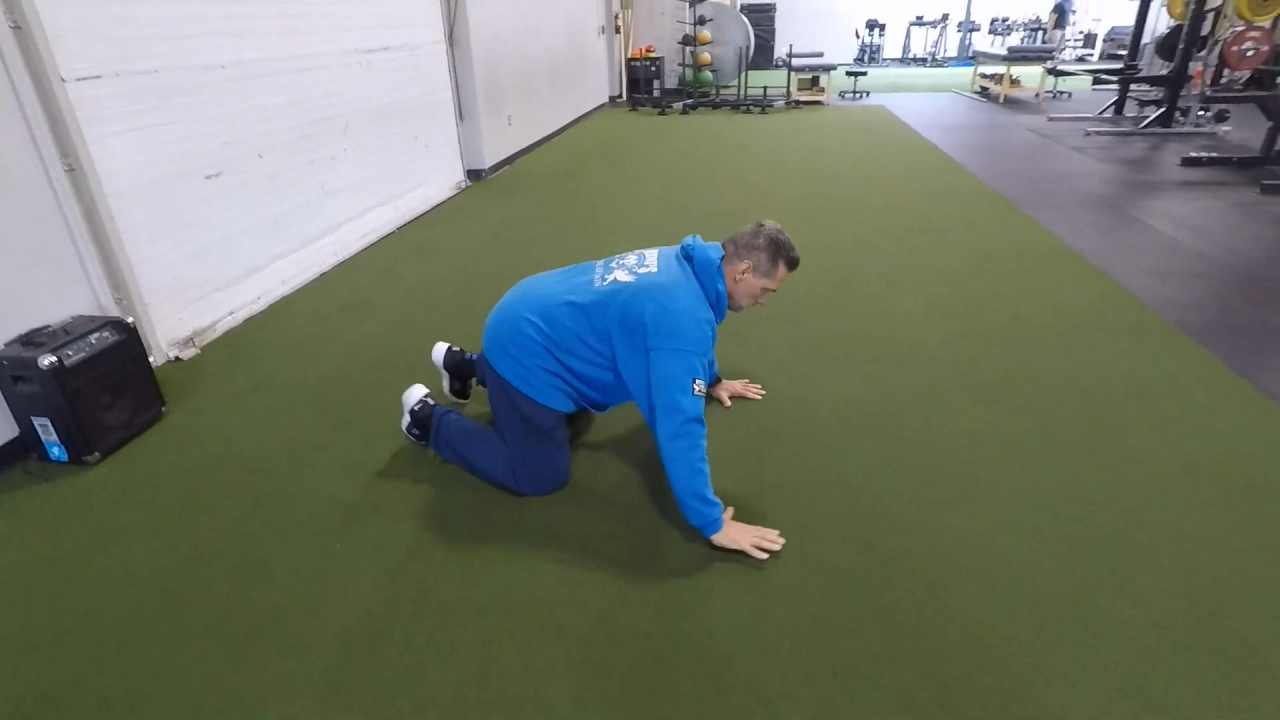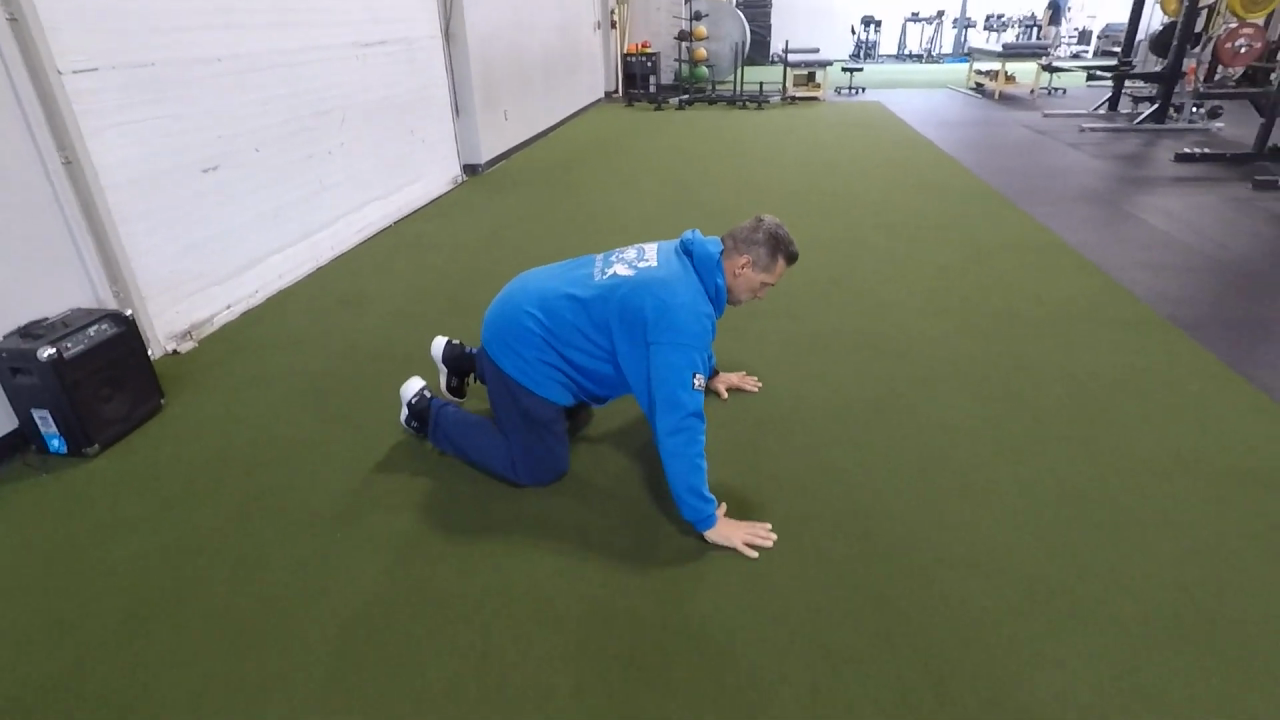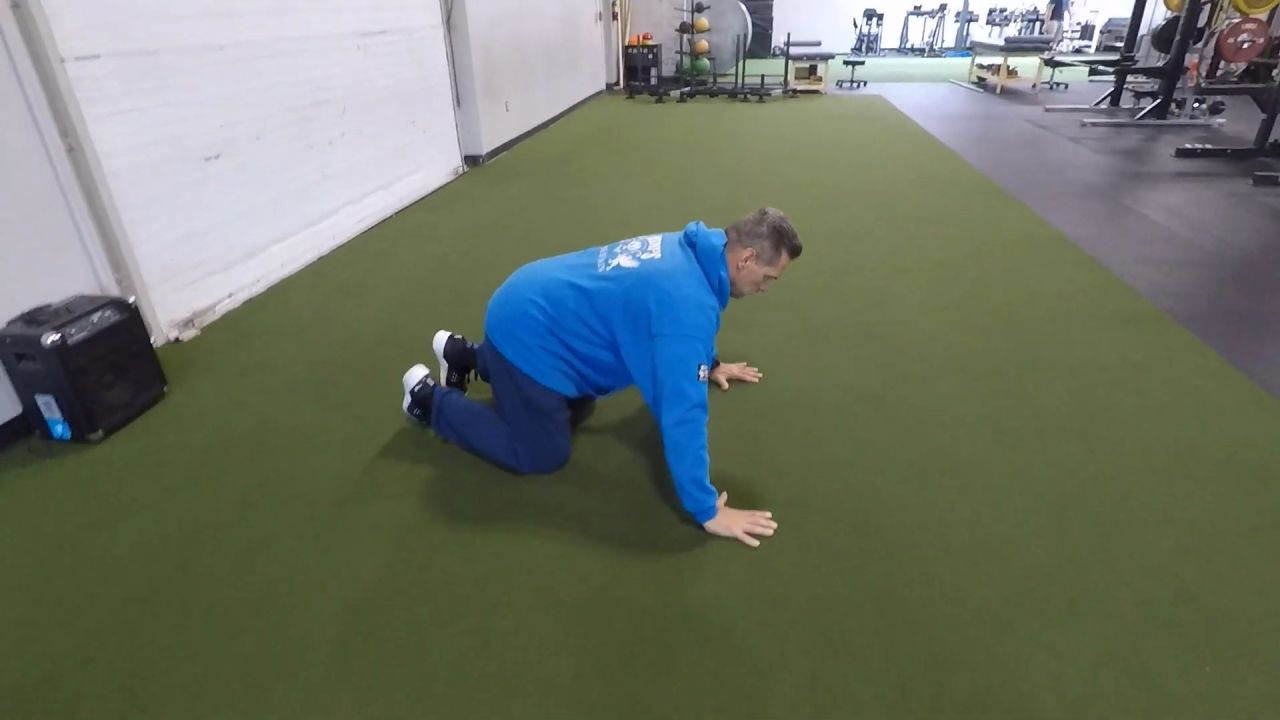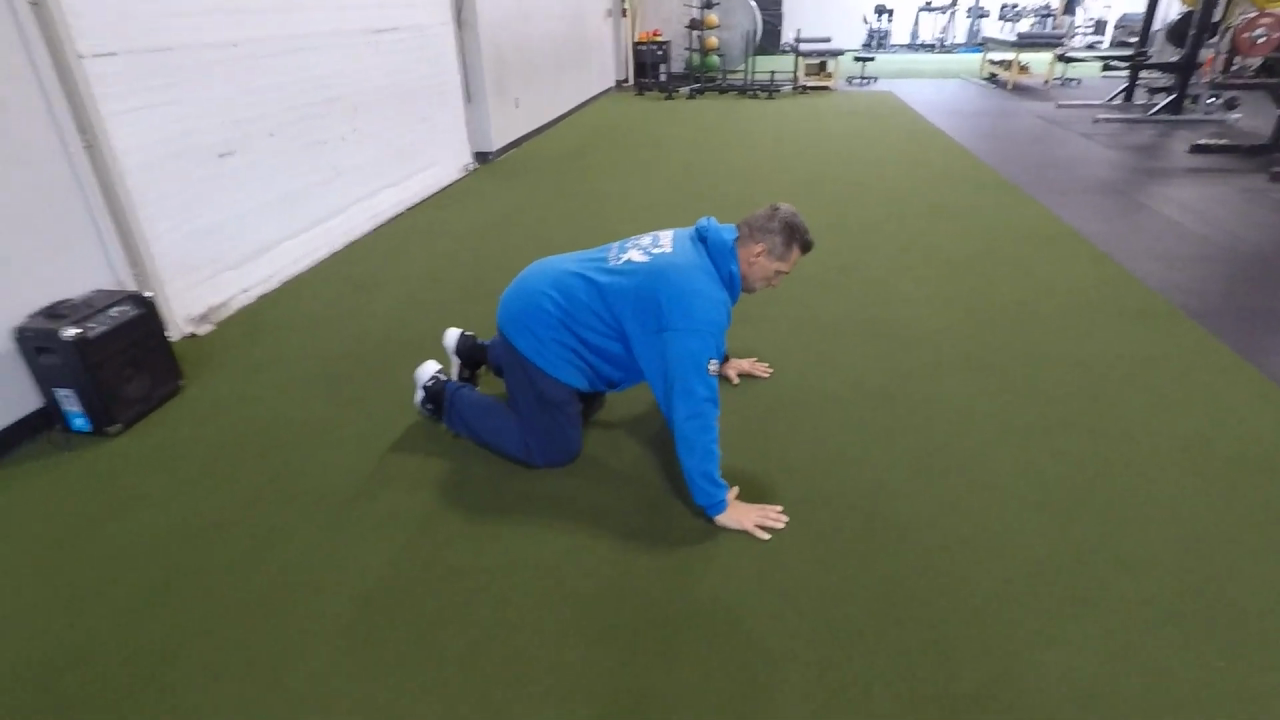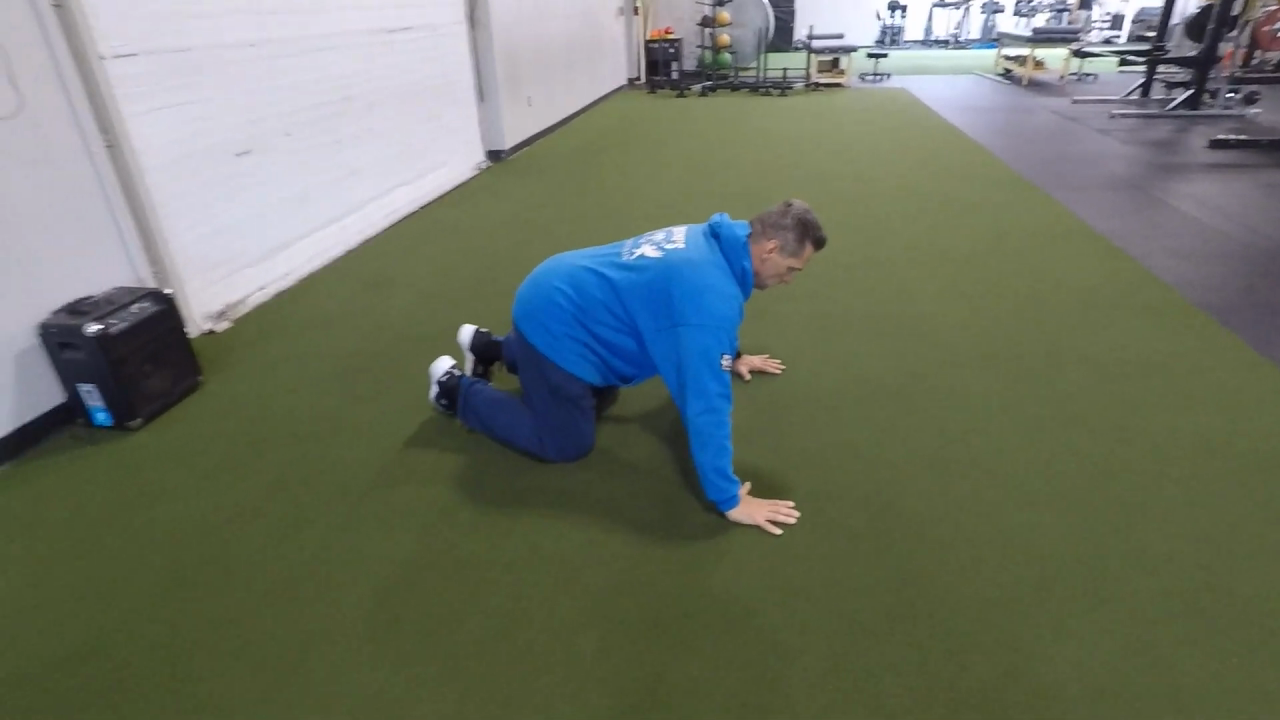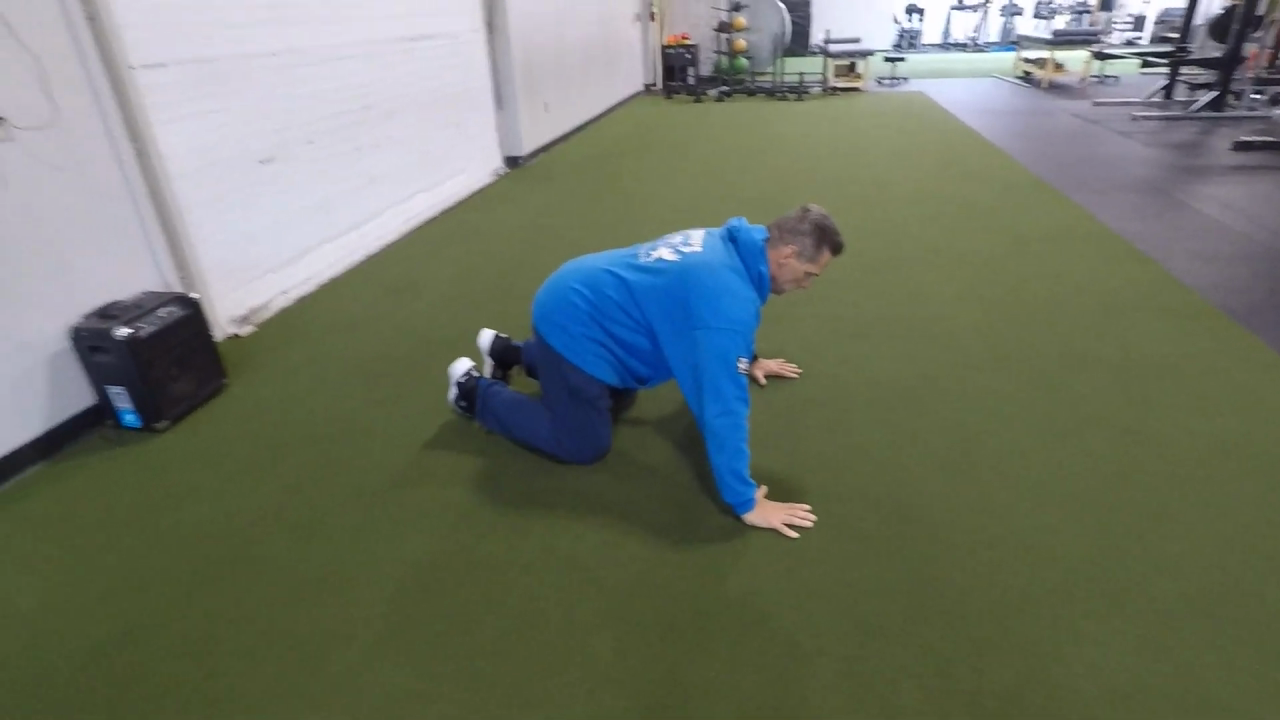
dt=0.1s
person 1, frame 1
left shoulder: (689, 264)
right shoulder: (684, 316)
right elbow: (680, 428)
left wrist: (711, 379)
right wrist: (714, 523)
left hip: (525, 318)
right hip: (525, 351)
left knee: (572, 423)
right knee: (543, 476)
left ankle: (467, 366)
right ankle: (429, 418)
person 1, frame 2
left shoulder: (687, 258)
right shoulder: (685, 311)
right elbow: (678, 422)
left wrist: (706, 373)
right wrist: (706, 520)
left hip: (526, 311)
right hip: (525, 344)
left knee: (573, 414)
right knee: (542, 467)
left ankle: (466, 360)
right ankle: (427, 411)
person 1, frame 3
left shoulder: (690, 250)
right shoulder: (690, 303)
right elbow: (683, 413)
left wrist: (708, 363)
right wrist: (706, 510)
left hip: (528, 301)
right hip: (528, 333)
left knee: (576, 406)
right knee: (543, 455)
left ankle: (467, 356)
right ankle: (430, 399)
person 1, frame 4
left shoulder: (702, 245)
right shoulder: (700, 299)
right elbow: (693, 407)
left wrist: (717, 360)
right wrist: (717, 503)
left hip: (543, 296)
right hip: (541, 326)
left knee: (585, 401)
right knee: (554, 448)
left ankle: (476, 351)
right ankle: (442, 393)
person 1, frame 5
left shoulder: (714, 241)
right shoulder: (713, 295)
right elbow: (706, 403)
left wrist: (730, 356)
right wrist: (729, 499)
left hip: (556, 292)
right hip: (555, 322)
left knee: (599, 395)
right knee: (568, 443)
left ankle: (491, 348)
right ankle: (456, 388)
person 1, frame 6
left shoulder: (731, 246)
right shoulder: (730, 298)
right elbow: (723, 406)
left wrist: (748, 360)
right wrist: (745, 502)
left hip: (579, 297)
right hip: (574, 324)
left knee: (616, 399)
right knee: (583, 445)
left ankle: (509, 352)
right ankle: (476, 390)
